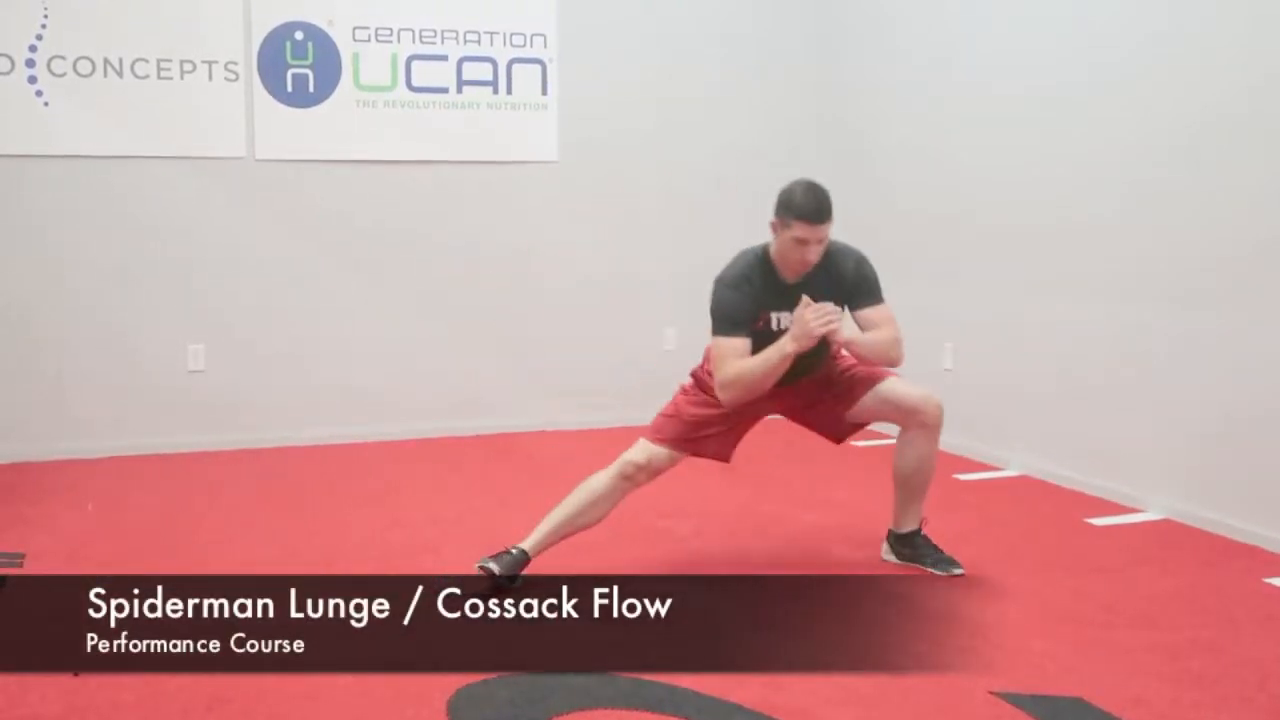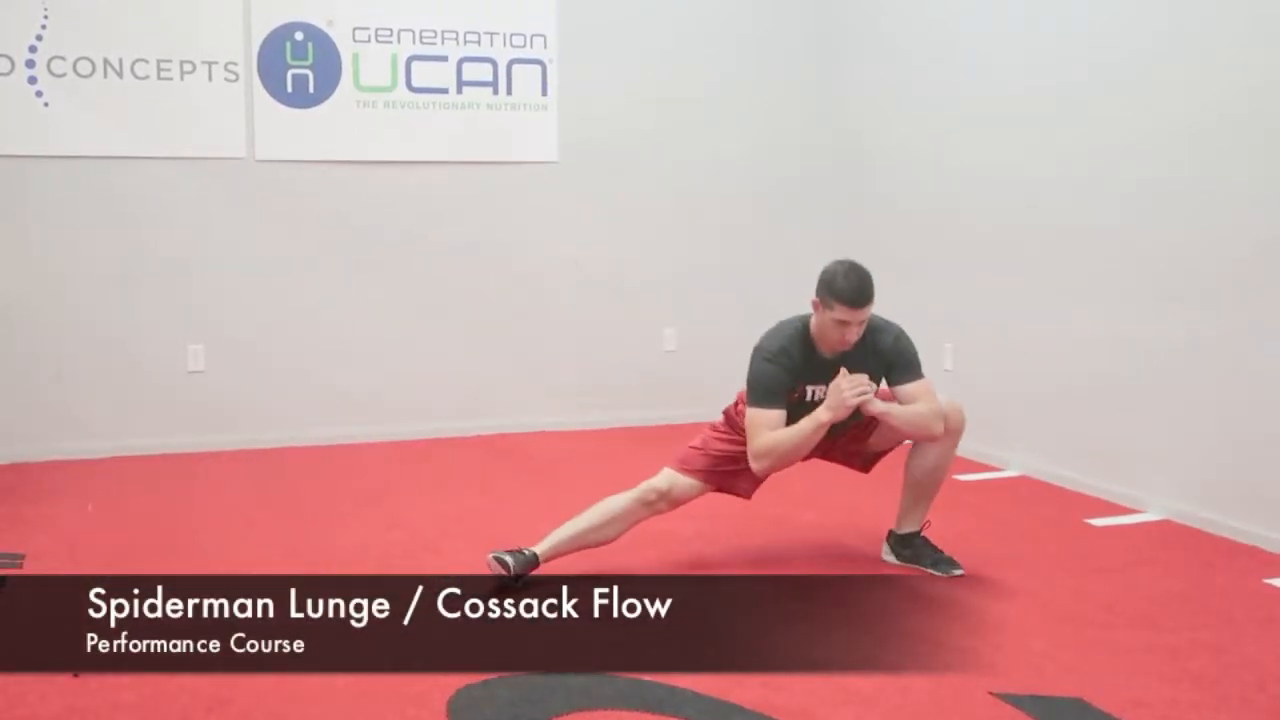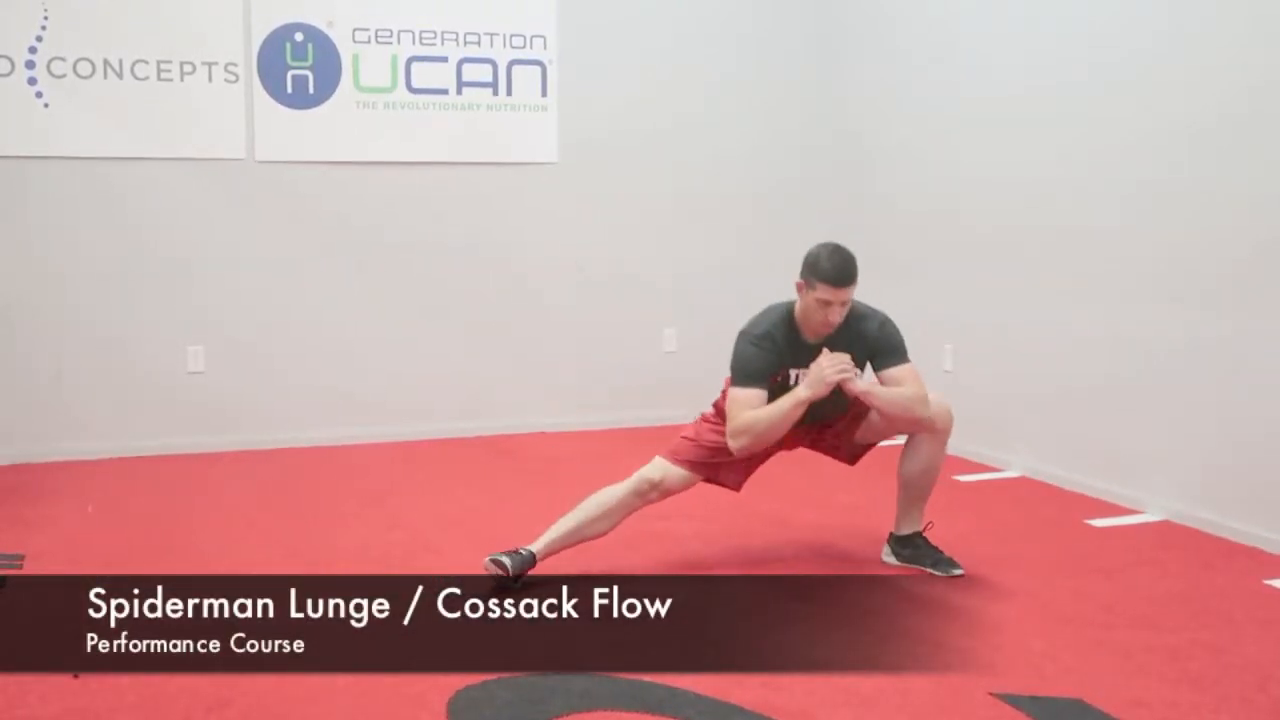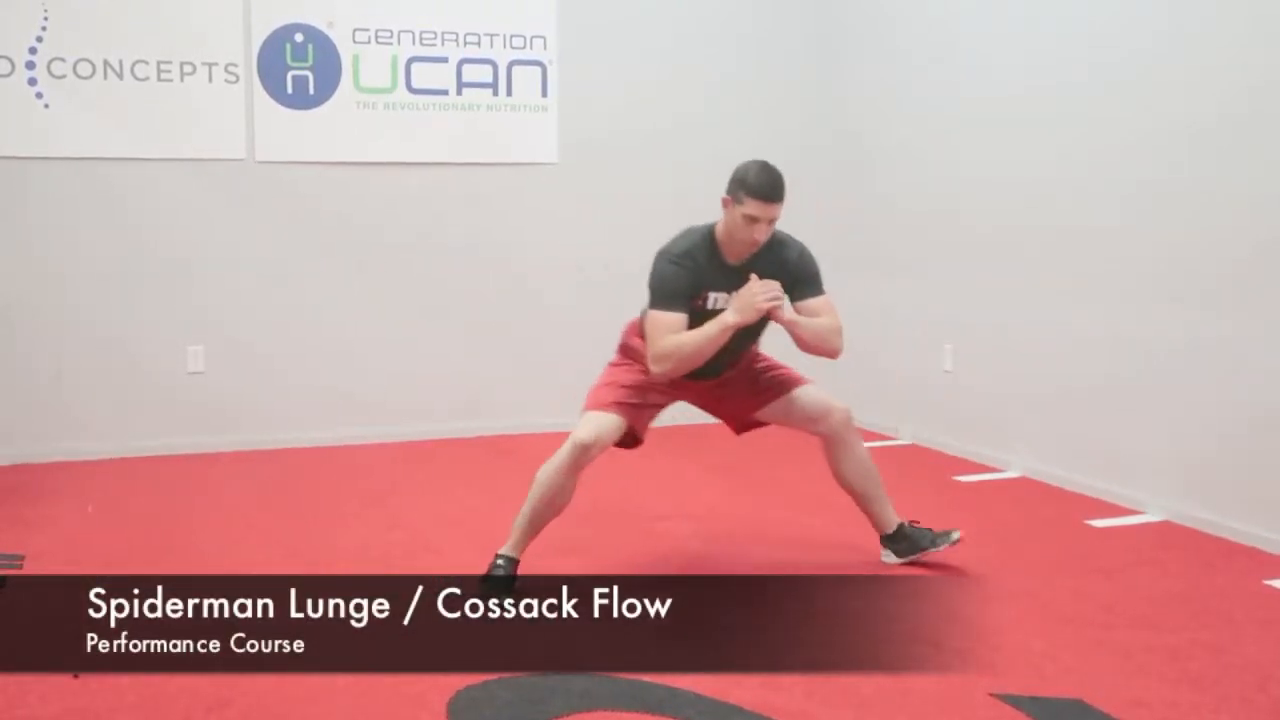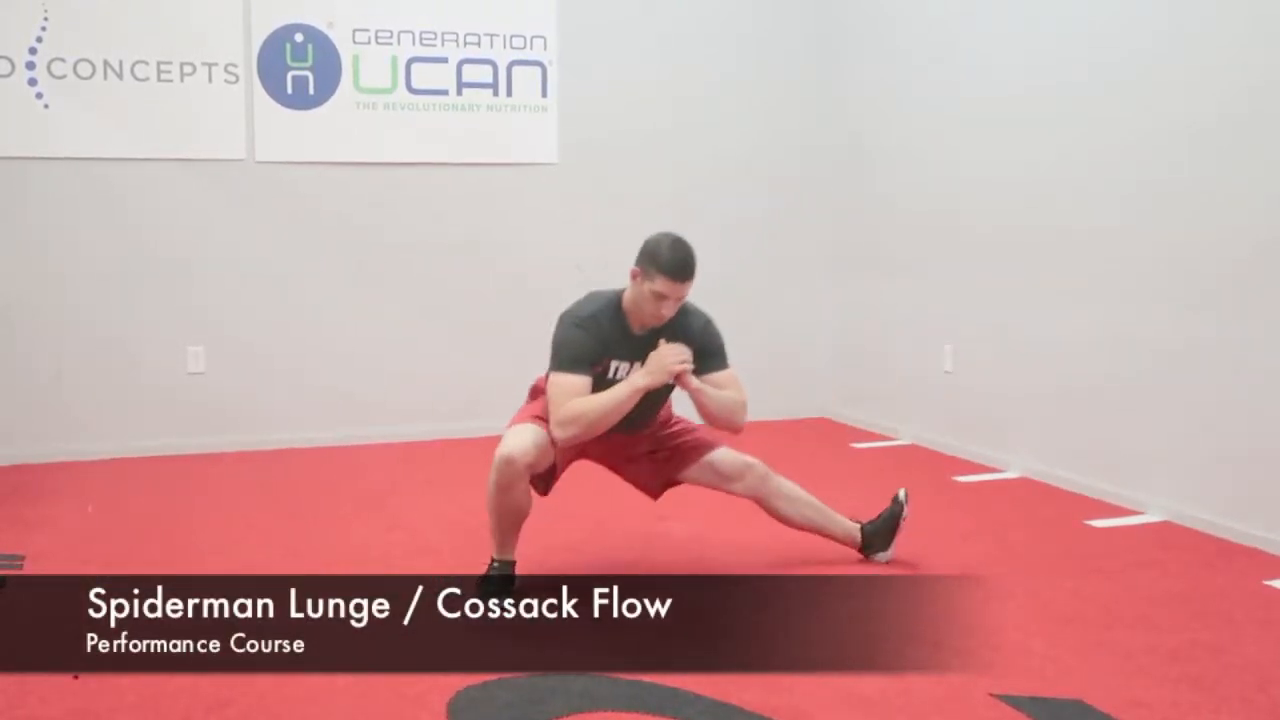
dt=0.4s
person 1, frame 1
left shoulder: (849, 267)
right shoulder: (737, 281)
left elbow: (892, 350)
right elbow: (730, 388)
left wrist: (846, 333)
right wrist: (793, 342)
left hip: (818, 374)
right hip: (735, 383)
left knee: (925, 409)
right knee: (636, 466)
left ankle: (904, 537)
right ankle: (521, 554)
person 1, frame 2
left shoulder: (888, 341)
right shoulder: (776, 351)
left elbow: (931, 424)
right elbow: (762, 458)
left wrist: (877, 405)
right wrist: (826, 413)
left hip: (843, 423)
right hip: (763, 429)
left knee: (950, 418)
right knee: (658, 493)
left ankle: (904, 538)
right ankle: (531, 556)
person 1, frame 3
left shoulder: (872, 327)
right shoulder: (762, 336)
left elbow: (917, 400)
right elbow: (741, 438)
left wrist: (857, 385)
right wrist: (807, 390)
left hip: (830, 415)
right hip: (752, 416)
left knee: (935, 416)
right knee: (652, 482)
left ankle: (906, 540)
right ankle: (528, 556)
person 1, frame 4
left shoulder: (789, 257)
right shoulder: (680, 258)
left elbow: (831, 343)
right elbow: (661, 362)
left wrist: (784, 314)
right wrist: (733, 316)
left hip: (731, 366)
right hip: (650, 361)
left knee: (835, 419)
right knee: (583, 443)
left ankle: (897, 536)
right ankle: (508, 559)
person 1, frame 5
left shoulder: (695, 328)
right shoulder: (583, 323)
left elbow: (736, 417)
right elbow: (565, 427)
left wrist: (691, 382)
right wrist: (644, 379)
left hip: (643, 428)
right hip: (568, 417)
left knee: (750, 474)
right knee: (513, 455)
left ankle: (866, 538)
right ankle: (503, 565)
